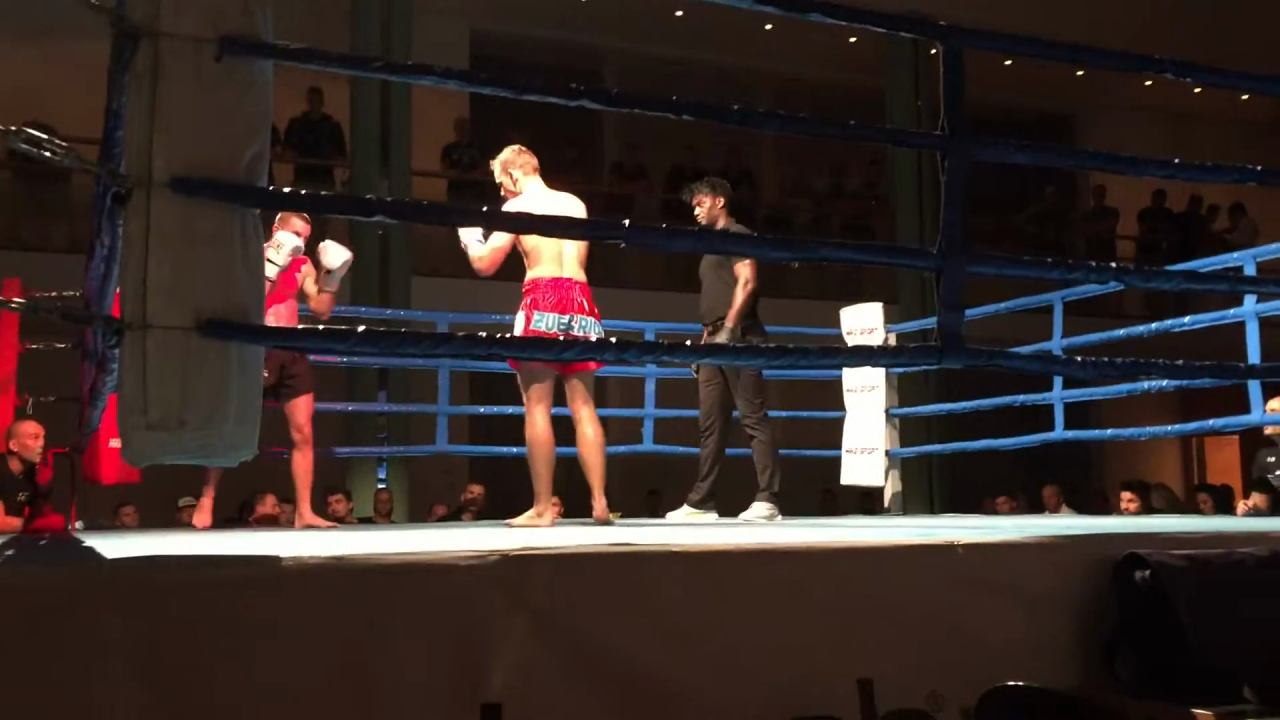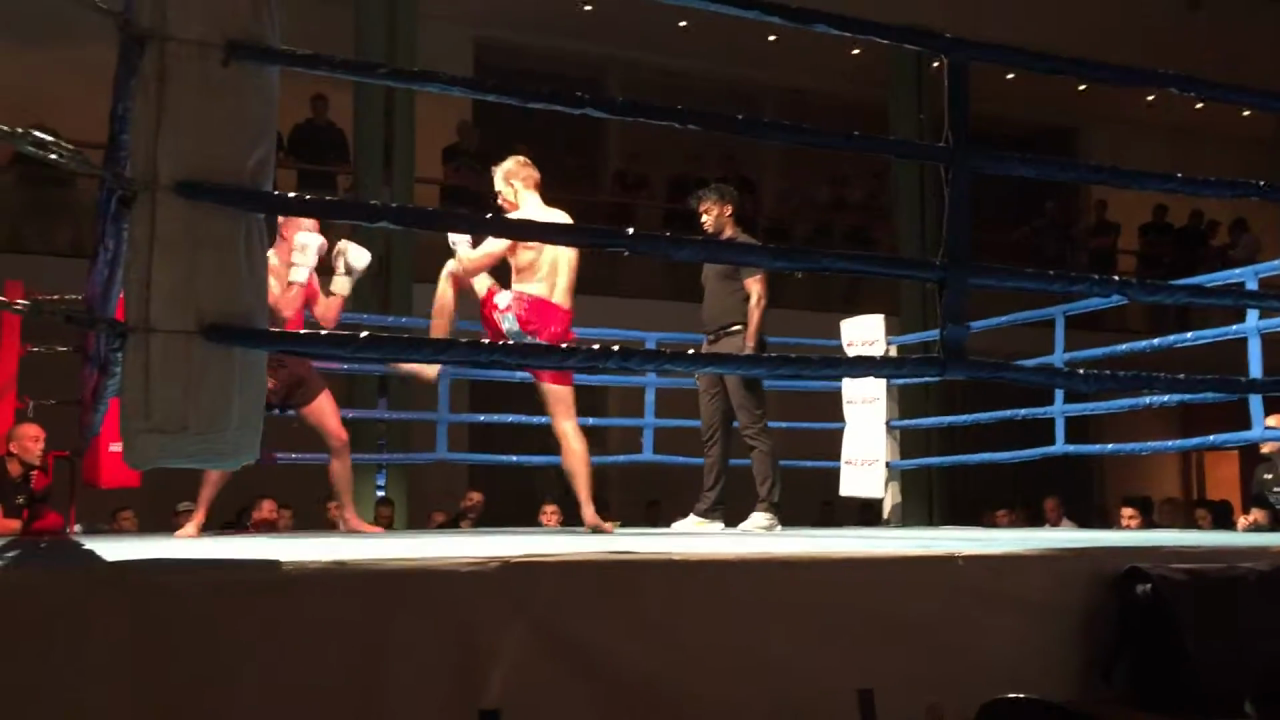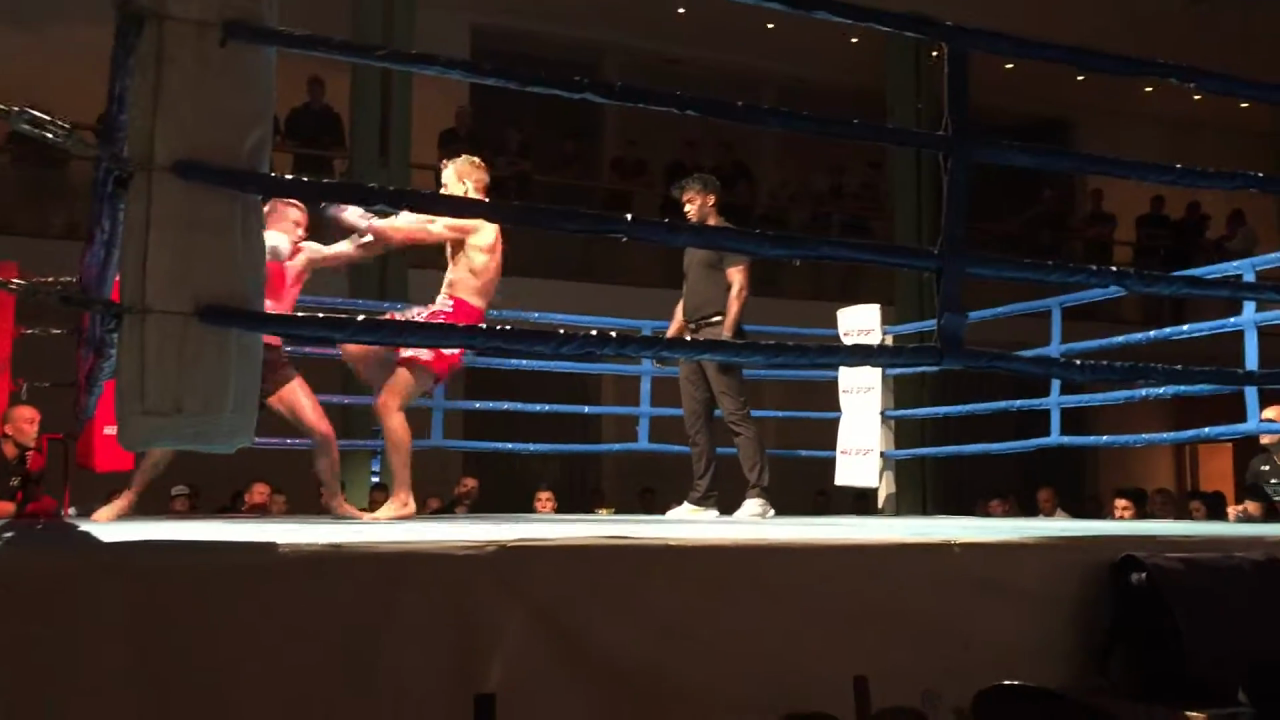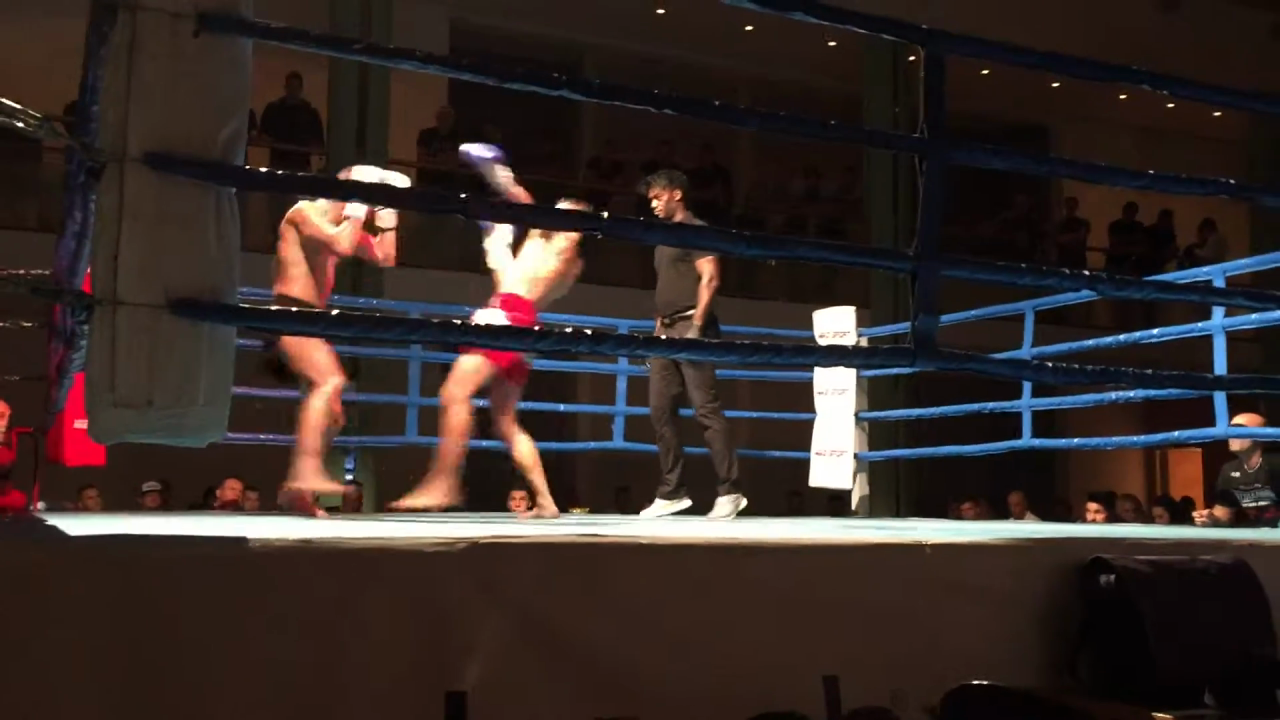
dt=0.5s
person 1, frame 1
left shoulder: (518, 206)
right shoulder: (575, 203)
left elbow: (484, 265)
left wrist: (469, 232)
left hip: (542, 302)
right hip: (580, 302)
left knee: (538, 409)
right knee: (583, 408)
left ankle: (542, 507)
right ankle: (600, 502)
person 1, frame 2
left shoulder: (518, 222)
right shoulder: (565, 221)
left elbow: (468, 266)
left wrist: (458, 240)
left hip: (522, 313)
right hip: (558, 328)
left knee: (451, 271)
right knee: (566, 424)
left ankle: (430, 361)
right ankle: (588, 512)
person 1, frame 3
left shoulder: (466, 221)
right shoulder: (487, 224)
left elbow: (406, 234)
left wrist: (363, 222)
left hip: (455, 323)
right hip: (443, 316)
left knee: (389, 405)
right knee: (356, 350)
left ankle: (402, 500)
person 1, frame 4
left shoulder: (565, 233)
right shoulder: (573, 266)
left elbow: (527, 206)
left wrist: (500, 175)
right wrist: (498, 244)
left hip: (506, 314)
right hip: (521, 323)
left knee: (454, 396)
right knee: (505, 422)
left ankle: (441, 484)
right ankle: (545, 500)
person 2, frame 1
left shoulder: (737, 235)
left elbow: (747, 282)
left wrist: (729, 329)
right wrist: (703, 342)
left hip: (737, 335)
right hip: (715, 339)
left knee: (752, 416)
right knee: (710, 422)
left ankle: (767, 500)
right ankle: (700, 501)
person 2, frame 2
left shoulder: (745, 246)
left elbow: (758, 299)
left wrist: (750, 347)
right wrist: (703, 351)
left hip: (738, 342)
right hip: (714, 348)
left knee: (752, 427)
right knee: (713, 432)
left ankle: (766, 510)
right ankle: (708, 511)
person 2, frame 3
right shoulder: (693, 245)
left elbow: (739, 289)
left wrist: (726, 335)
right wrist: (669, 338)
left hip: (717, 333)
right hip: (692, 339)
left knee: (735, 414)
right knee: (696, 422)
left ankle: (758, 495)
right ankle: (701, 499)
person 2, frame 4
left shoulder: (696, 230)
right shoulder: (664, 240)
left elbow: (710, 279)
left wrist: (696, 326)
right wrist: (657, 335)
left hip: (691, 326)
right hip: (668, 332)
left knee: (705, 408)
right knee: (661, 412)
left ankle: (729, 492)
right ankle: (671, 492)
person 3, frame 1
left shoulder: (302, 264)
left elbow: (322, 311)
left wrist: (331, 277)
right wrist: (273, 263)
left hip: (291, 353)
left knee: (302, 435)
left ankle: (304, 513)
right ankle: (207, 501)
person 3, frame 2
left shoulder: (306, 273)
right shoulder: (262, 265)
left elbow: (327, 320)
right elbow: (286, 311)
left wrist: (343, 277)
right wrist: (302, 266)
left hip: (296, 362)
right hip: (261, 361)
left knee: (339, 439)
left ankle: (349, 517)
right ankle: (198, 517)
person 3, frame 3
left shoulder: (304, 255)
left elbow: (351, 253)
left wrist: (370, 239)
right wrist: (267, 252)
left hip: (272, 362)
left knee: (323, 434)
left ankle: (335, 502)
right ankle: (128, 497)
person 3, frame 4
left shoulder: (340, 222)
right shoulder: (306, 210)
left elbow: (385, 258)
right elbow: (342, 246)
left wrist: (386, 212)
right wrist: (358, 208)
left knee: (331, 416)
right knee: (331, 380)
left ankle: (297, 488)
right ankle: (306, 471)
